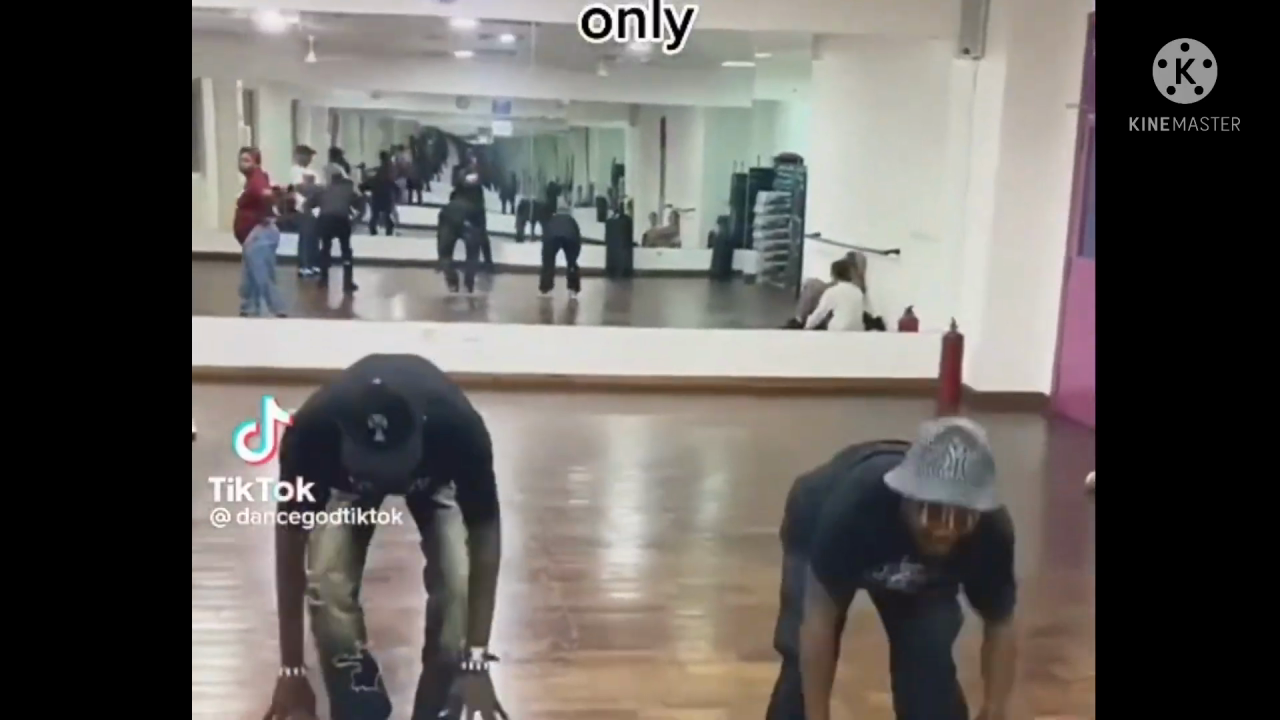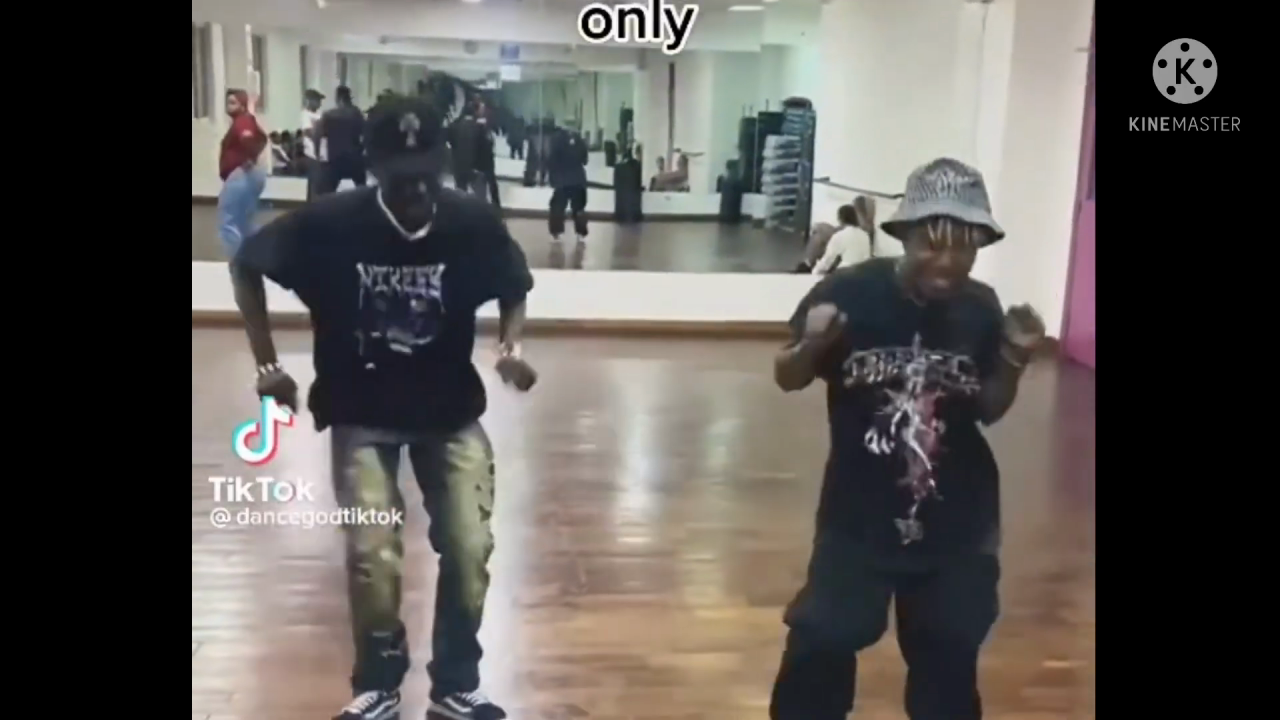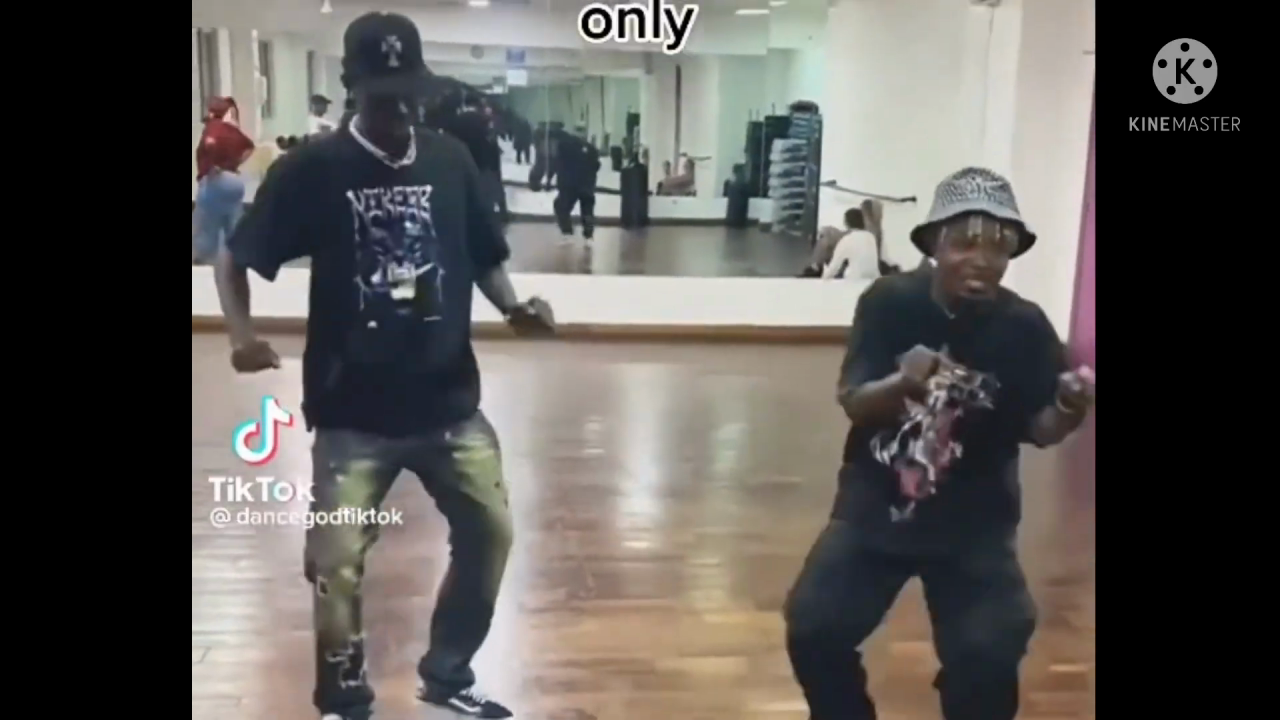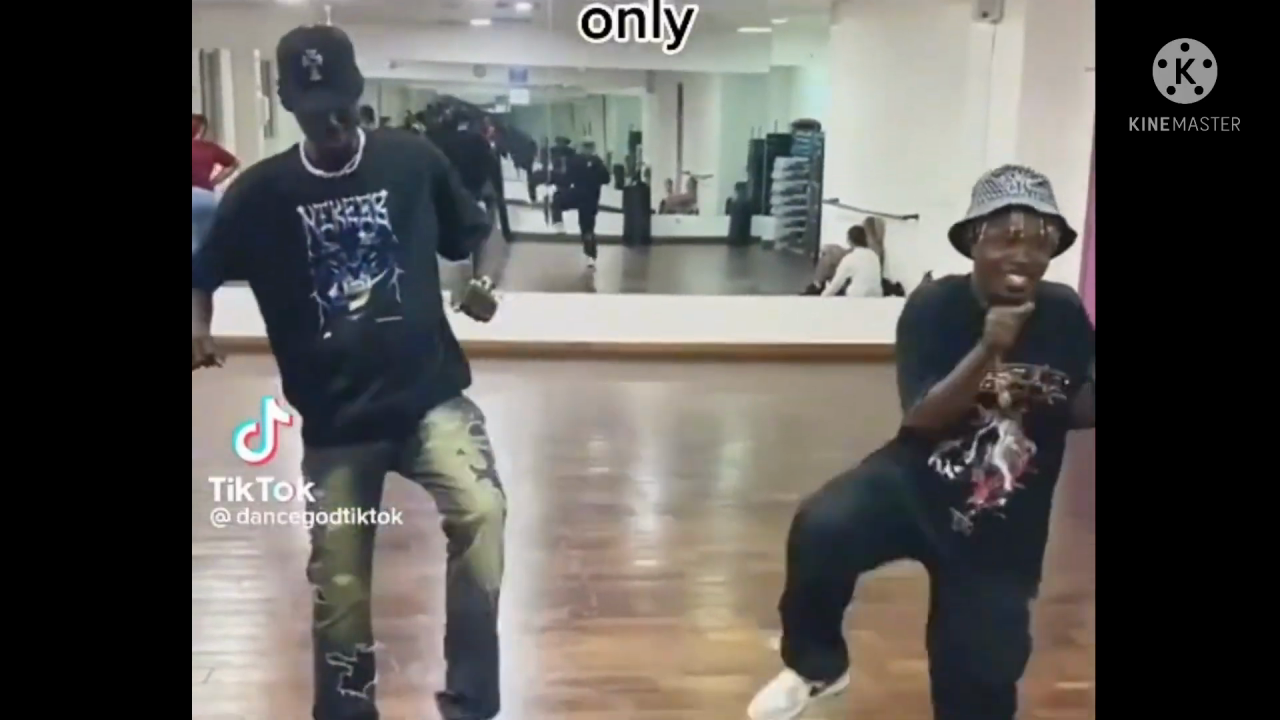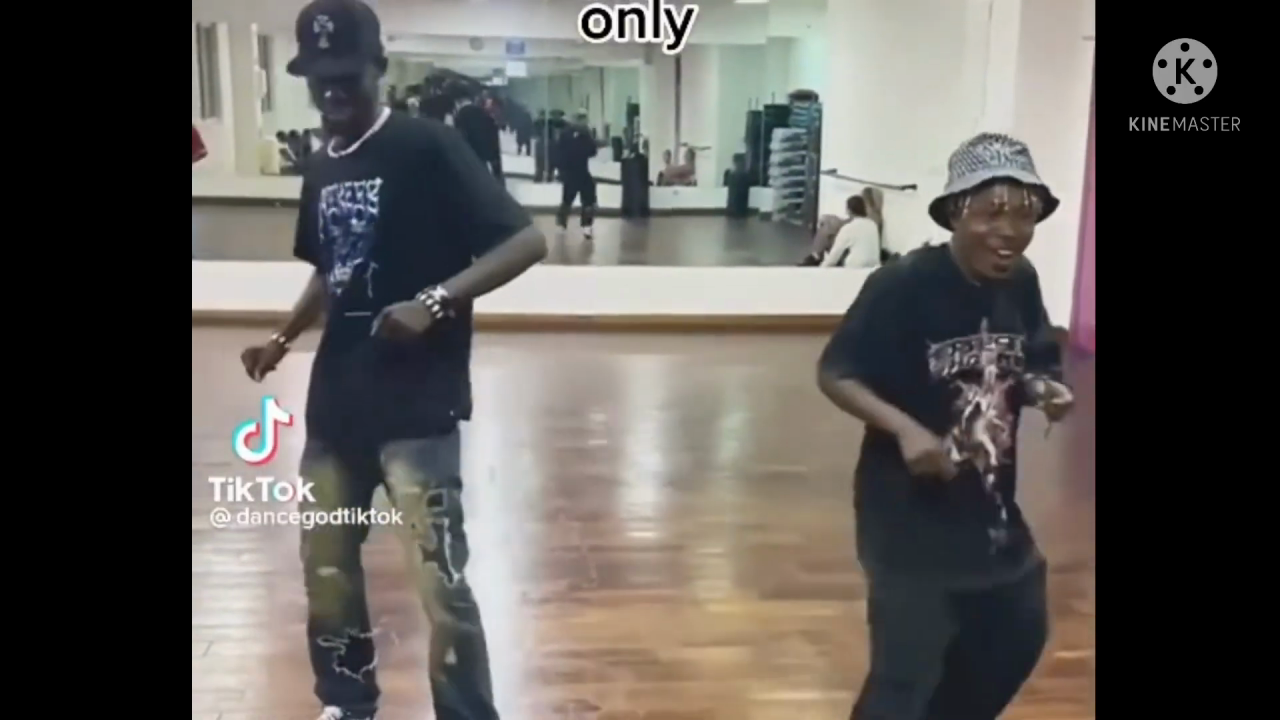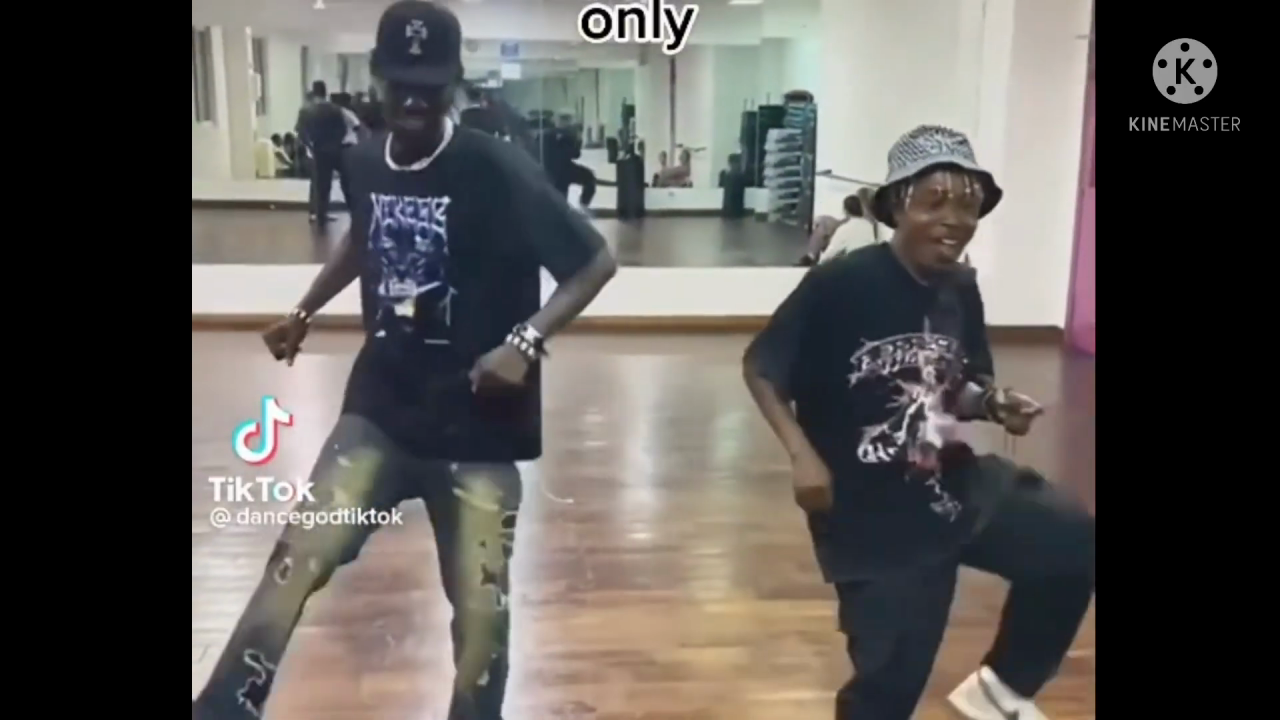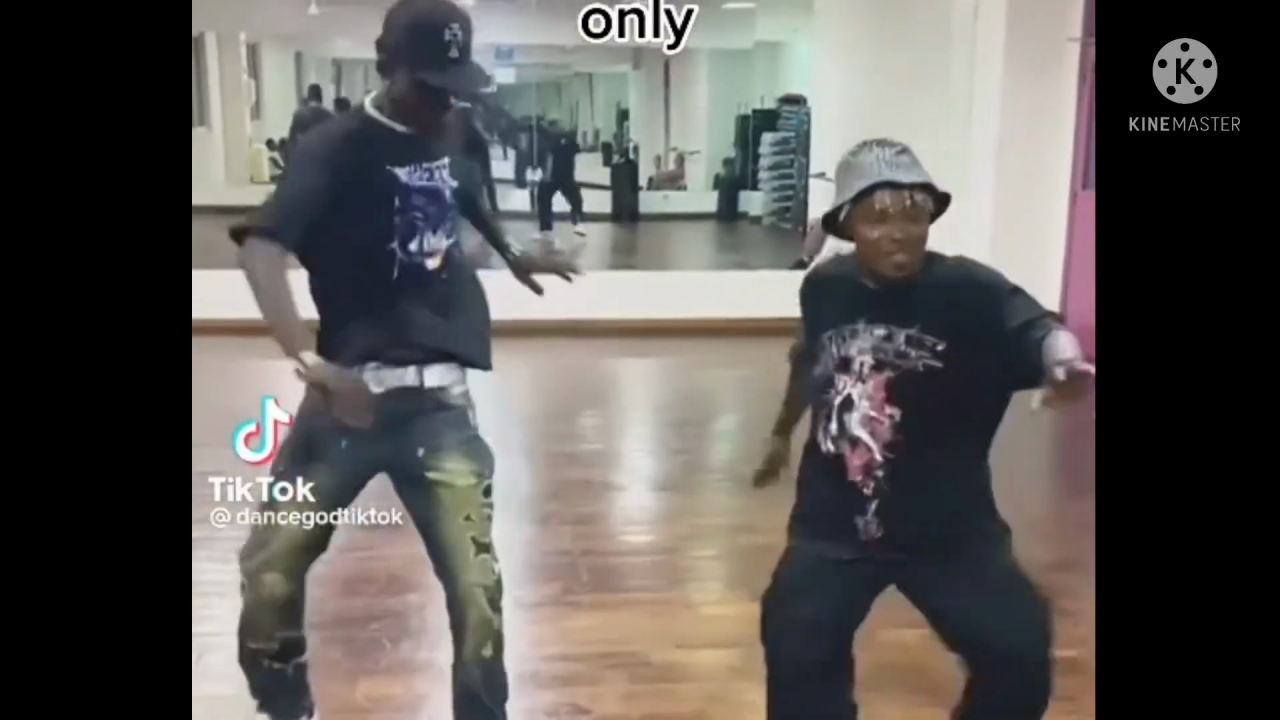
dt=0.4s
person 1, frame 1
left shoulder: (455, 425)
right shoulder: (316, 426)
left elbow: (485, 541)
right elbow: (289, 548)
left wrist: (476, 663)
right wrist: (291, 673)
left hip: (438, 476)
left knee: (454, 591)
right knee: (329, 589)
person 1, frame 2
left shoulder: (473, 224)
right shoulder: (327, 223)
left elbow: (513, 291)
right elbow: (247, 265)
left wrist: (510, 347)
right wrist: (265, 361)
left hip: (448, 414)
right hip: (359, 415)
left knee: (469, 555)
right knee: (374, 561)
person 1, frame 3
left shoulder: (454, 165)
right shoulder: (309, 171)
left elbow: (487, 260)
right elbow: (235, 260)
left wrist: (513, 306)
right wrist: (241, 332)
left hip: (448, 401)
right hip: (353, 409)
left knee: (488, 537)
right knee: (336, 569)
person 1, frame 4
left shoulder: (415, 161)
right shoulder: (262, 191)
left elbow: (476, 238)
right elbow: (201, 277)
right wrist: (198, 333)
left hip: (424, 382)
right hip: (332, 408)
left knee: (480, 510)
right knee: (337, 580)
person 1, frame 5
left shoulder: (431, 150)
right shoulder: (321, 167)
left elbow: (527, 242)
left wrist: (434, 301)
right wrist: (281, 339)
left hip: (416, 403)
right hip: (338, 400)
left knee: (438, 584)
right knee: (326, 563)
person 1, frame 6
left shoulder: (499, 170)
right shoulder: (366, 165)
left elbow: (593, 261)
left wrist: (524, 342)
right wrist: (303, 310)
left hip: (480, 428)
right hip: (381, 409)
left knee: (482, 607)
right knee: (313, 544)
person 1, frame 7
left shoulder: (443, 134)
right shoulder: (334, 151)
right elbow: (261, 248)
left wrist: (512, 257)
right wrist: (309, 361)
left hip: (437, 400)
right hip: (345, 399)
left knee: (475, 582)
right knee: (269, 571)
person 2, frame 1
left shoulder: (989, 528)
right shoulder: (854, 502)
left elbow: (1000, 628)
right elbow: (817, 624)
right hip: (824, 546)
right knee: (801, 658)
person 2, frame 2
left shoulder: (980, 310)
right shoulder: (851, 290)
left elbow: (989, 411)
right elbow: (788, 378)
left wrist: (1018, 360)
right wrist: (811, 343)
left hip: (957, 521)
right hip: (860, 512)
left knee: (950, 648)
right knee: (822, 641)
person 2, frame 3
left shoulder: (1026, 327)
right shoulder: (890, 301)
left elbow: (1044, 430)
right elbow: (854, 404)
left wrist: (1076, 404)
right wrist: (902, 382)
left hip: (974, 524)
right hip: (876, 505)
left knee: (989, 650)
right knee: (815, 625)
person 2, frame 4
left shoulder: (1066, 313)
right shoulder: (936, 305)
left elbow: (1082, 409)
right elbow: (919, 419)
left wrist: (1085, 401)
right wrist: (986, 352)
left hip: (1003, 530)
right hip: (916, 487)
right knee: (822, 530)
right ankle: (812, 667)
person 2, frame 5
left shoulder: (1020, 282)
right shoulder: (902, 285)
left elbow: (1039, 365)
right elbow: (836, 374)
left wrist: (1044, 390)
right wrist: (904, 429)
left hip: (988, 503)
right hip: (912, 505)
left knee: (1016, 637)
right knee: (911, 672)
person 2, frame 6
left shoulder: (961, 292)
right shoulder: (839, 284)
right elbow: (763, 366)
left wrist: (994, 403)
right wrist: (802, 455)
left hip: (949, 481)
right hip: (870, 508)
left knee: (1071, 546)
person 2, frame 7
left shoulder: (968, 289)
right shoulder: (824, 285)
left elbow: (1040, 331)
left wrist: (1069, 364)
left hip: (944, 513)
right hip: (835, 516)
left knee: (1018, 656)
right knee: (797, 650)
